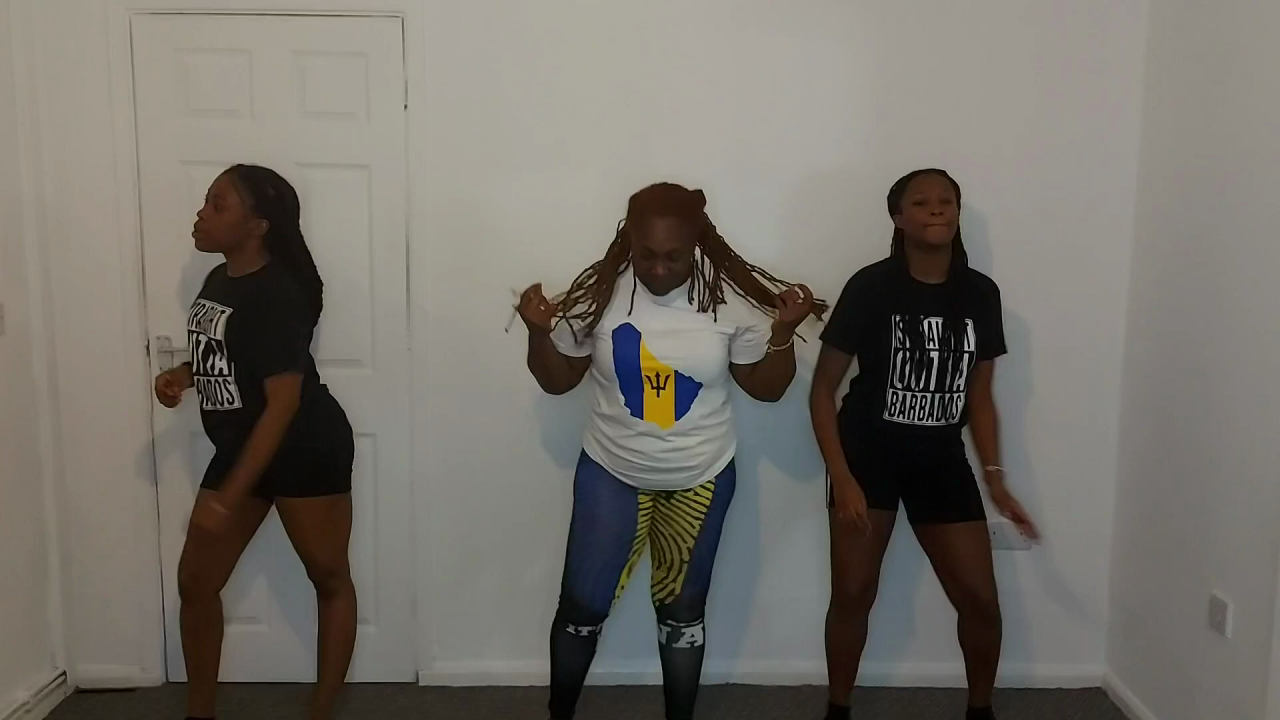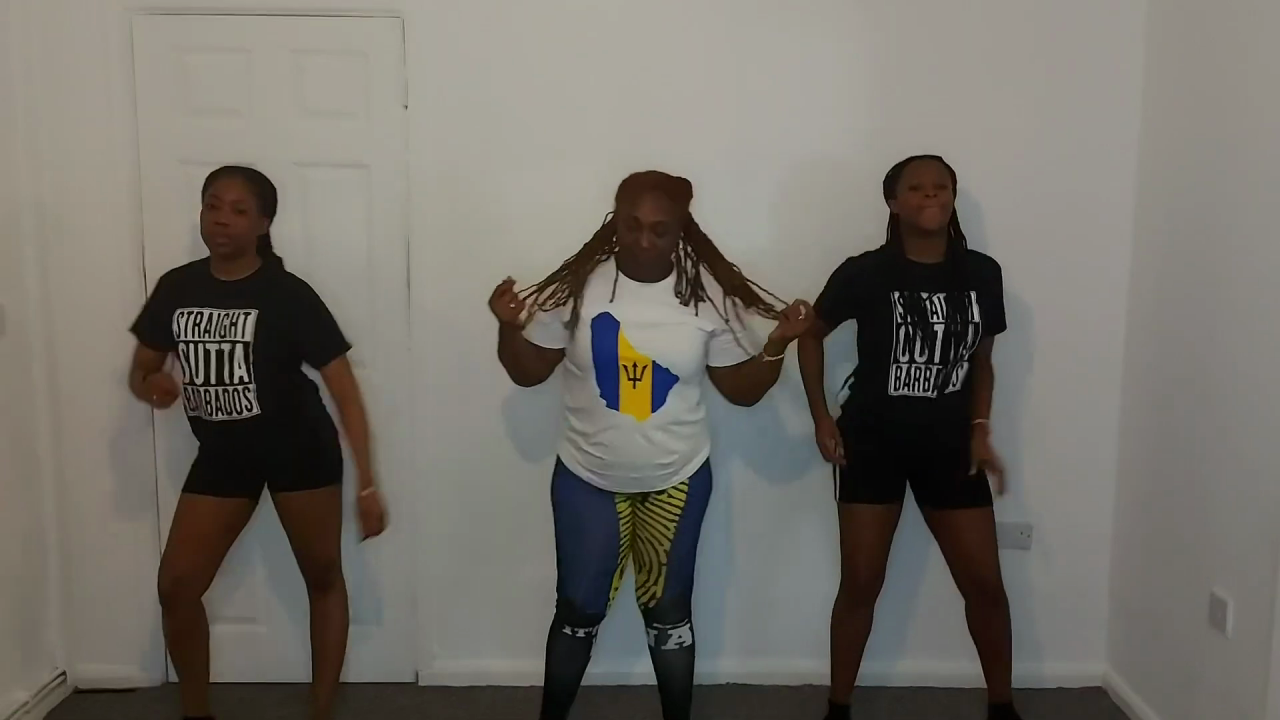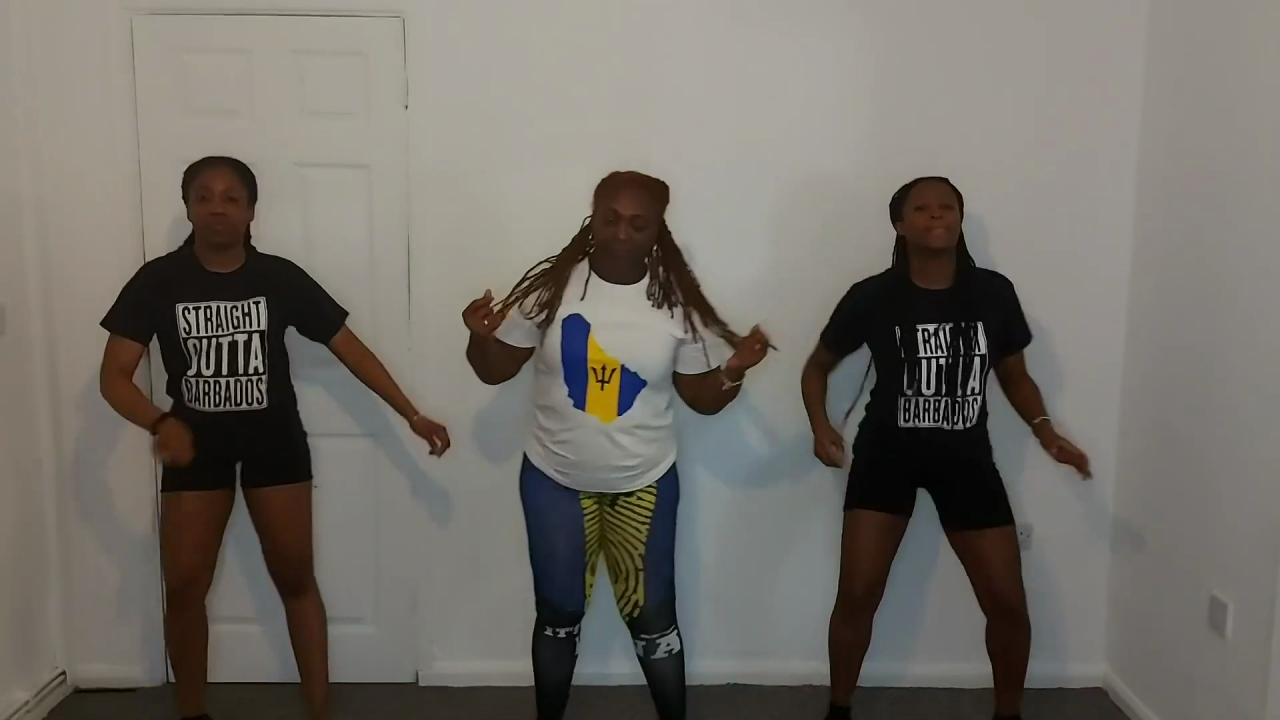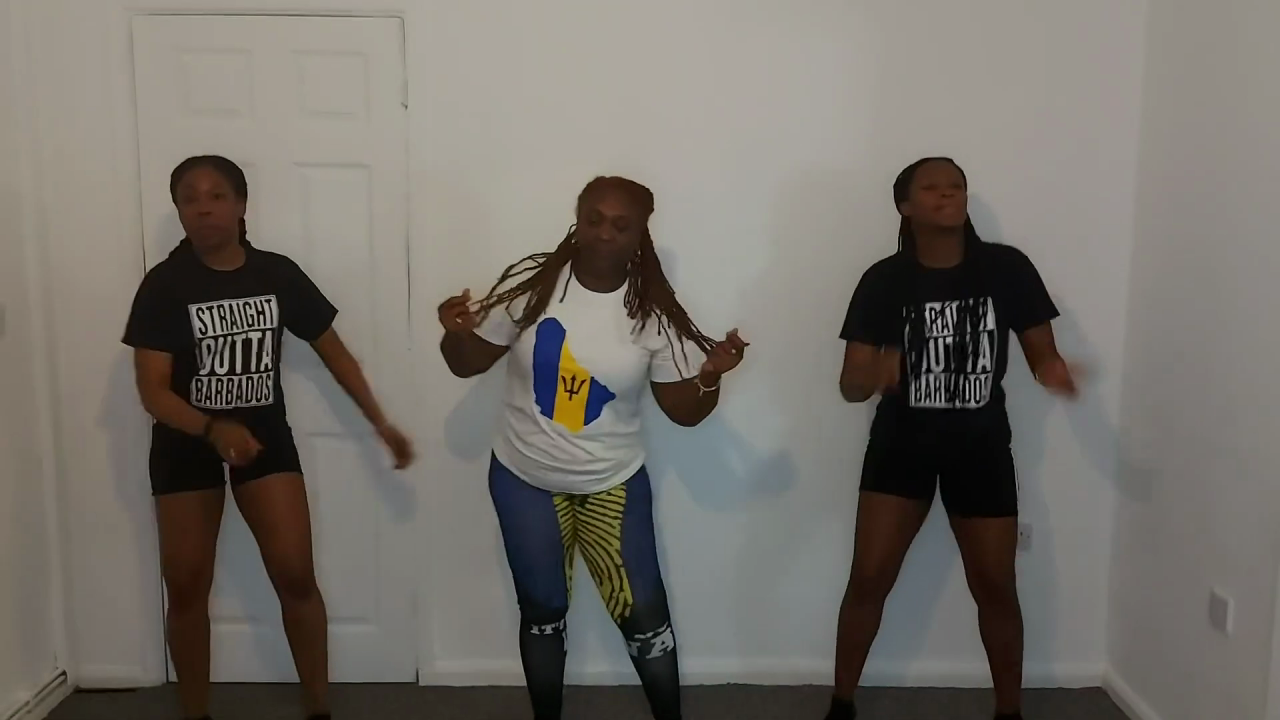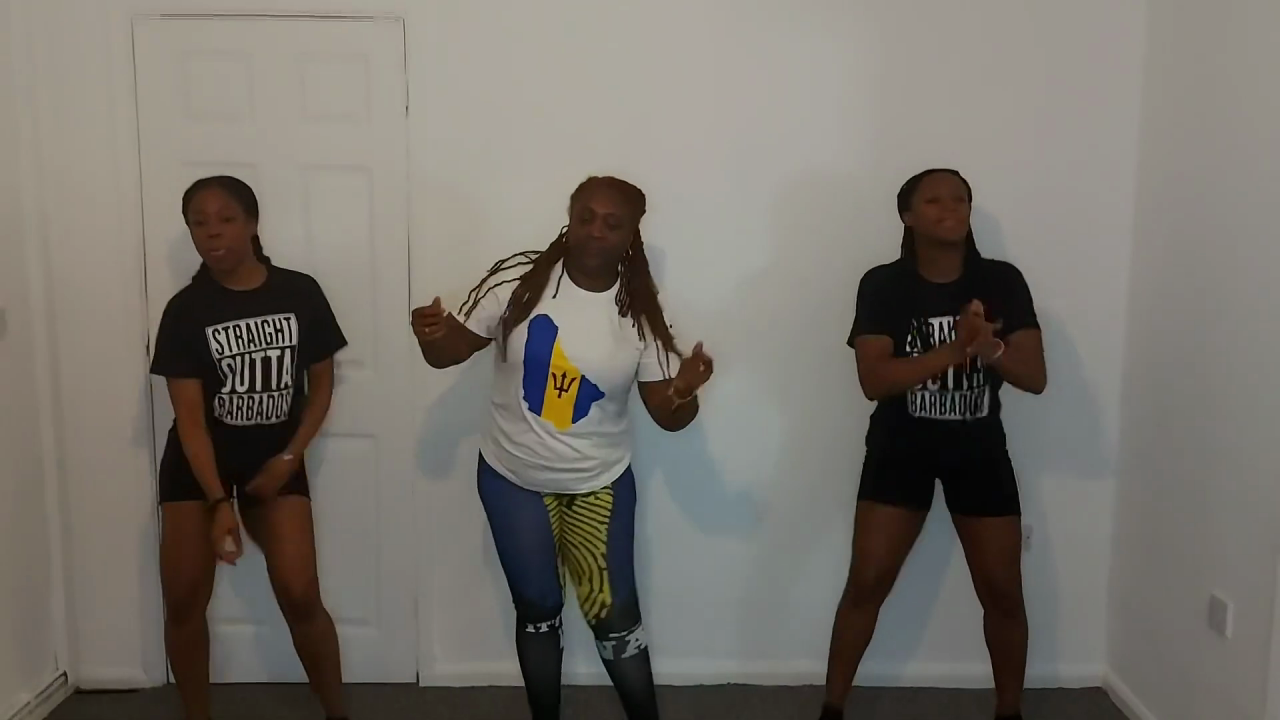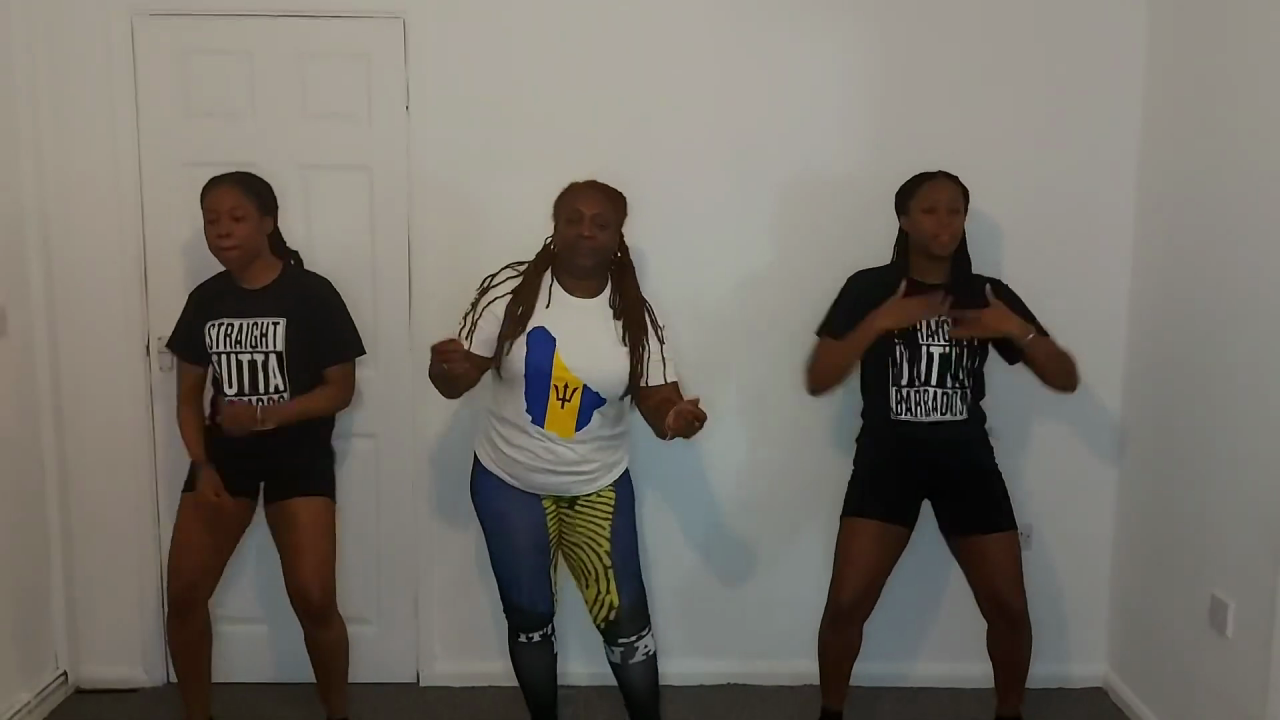
dt=0.2s
person 1, frame 1
left shoulder: (279, 295)
right shoulder: (216, 283)
left elbow: (283, 406)
left wrist: (228, 499)
right wrist: (180, 379)
left hip: (309, 451)
right hip: (239, 448)
left knee: (330, 580)
right knee: (195, 580)
person 1, frame 2
left shoulder: (285, 295)
right shoulder: (177, 287)
left elbow: (342, 383)
right elbow: (141, 368)
left wrist: (366, 483)
right wrist: (151, 384)
left hip: (298, 448)
right hip: (222, 452)
left knee: (323, 577)
right knee: (176, 586)
person 1, frame 3
left shoulder: (279, 278)
right shoulder: (157, 281)
left elbow: (348, 348)
right elbow: (113, 379)
left wrist: (412, 415)
right wrist: (160, 424)
left hip: (275, 440)
right hip: (197, 448)
left knee: (296, 579)
right knee: (182, 587)
person 1, frame 4
left shoulder: (282, 276)
right shoulder: (164, 285)
left elbow: (331, 351)
right elbow: (152, 390)
left wrist: (381, 423)
right wrist: (216, 428)
left hip: (268, 437)
right hip: (189, 445)
left knee: (296, 578)
right knee: (186, 588)
person 1, frame 5
left shoulder: (300, 293)
right shoulder: (185, 310)
left elbow: (321, 384)
right elbow: (189, 416)
left wrist: (289, 458)
right wrist: (218, 503)
left hip: (276, 459)
right hip: (198, 466)
left knee: (300, 597)
right knee: (182, 600)
person 1, frame 6
left shoulder: (313, 295)
right shoulder: (204, 300)
left elbow: (342, 389)
right elbow: (189, 391)
left wrist: (272, 412)
right wrist: (201, 463)
left hip: (301, 455)
right hip: (227, 455)
left knee: (313, 600)
right knee: (184, 592)
person 2, frame 1
left shoulder: (982, 294)
right shoulder: (871, 288)
left elbow: (980, 393)
right elbow: (824, 386)
left wrist: (996, 480)
right wrist: (840, 476)
left hip: (943, 462)
right hip: (869, 455)
left knee: (979, 601)
right knee: (853, 595)
person 2, frame 2
left shoulder: (982, 272)
right shoulder: (865, 272)
right elbow: (811, 333)
left wrist: (981, 430)
right wrist: (819, 417)
left hip: (949, 445)
right hip: (872, 442)
left knee: (985, 584)
right knee: (860, 586)
person 2, frame 3
left shoulder: (993, 292)
right shoulder: (872, 296)
left elbow: (1012, 373)
right elbow: (818, 366)
left wrist: (1044, 428)
right wrist: (821, 426)
left hip: (966, 462)
right hip: (885, 458)
left knee: (1007, 601)
right knee: (856, 594)
person 2, frame 4
left shoulder: (1008, 268)
right shoulder: (884, 279)
left elbow: (1041, 352)
right elbow: (852, 385)
left wrist: (1051, 367)
right wrist: (876, 374)
left hip: (982, 445)
right hip: (902, 442)
left knee: (996, 589)
right knee: (869, 580)
person 2, frame 5
left shoulder: (1001, 281)
right shoulder: (883, 285)
left elbow: (1035, 377)
right elbow: (874, 382)
left wrist: (989, 348)
right wrist: (949, 352)
left hip: (978, 451)
right hip: (900, 448)
left knee: (1003, 593)
right knee: (866, 587)
person 2, frame 6
left shoulder: (988, 296)
right shoulder: (870, 287)
left elbow: (1066, 379)
right elbow: (818, 379)
left wrist: (1023, 333)
right wrist: (876, 325)
left hip: (967, 464)
right hip: (886, 461)
left knee: (1008, 608)
right knee: (847, 603)
person 3, frame 1
left shoulder: (730, 297)
right shoulder: (597, 291)
left elbow: (766, 388)
right elbow: (557, 380)
left wrist: (784, 332)
right wrist: (539, 331)
left hip: (700, 479)
right hip: (610, 473)
left knee: (681, 608)
right knee: (582, 605)
person 3, frame 2
left shoulder: (708, 294)
right shoulder: (577, 283)
left elbow: (740, 390)
right elbow: (529, 372)
left wrist: (776, 348)
right wrist: (509, 327)
left hip: (676, 480)
right hip: (587, 478)
left knee: (667, 609)
right knee: (579, 611)
person 3, frame 3
left shoulder: (676, 301)
right shoulder: (549, 282)
left elbow: (703, 399)
right elbow: (496, 370)
left wrist: (736, 370)
right wrist: (480, 336)
left hip: (644, 483)
right hip: (555, 481)
left knee: (652, 613)
right knee: (559, 613)
person 3, frame 4
left shoulder: (654, 312)
right shoulder: (530, 282)
left elbow: (685, 410)
right elbow: (469, 362)
left wrist: (712, 375)
right wrist: (455, 332)
left hip: (614, 484)
right hip: (524, 480)
left knee: (642, 611)
right knee: (543, 611)
person 3, frame 5
left shoulder: (641, 313)
right shoulder: (518, 279)
left elbow: (667, 412)
right elbow: (452, 351)
left wrist: (688, 389)
right wrist: (433, 333)
left hip: (600, 484)
right hip: (513, 479)
left knee: (616, 616)
right knee: (537, 611)
person 3, frame 6
left shoulder: (634, 315)
right shoulder: (508, 292)
left elbow: (657, 403)
right elbow: (455, 384)
left wrist: (681, 417)
right wrist: (445, 368)
left hip: (599, 487)
right hip: (510, 485)
left knee: (626, 619)
right knee: (529, 617)
